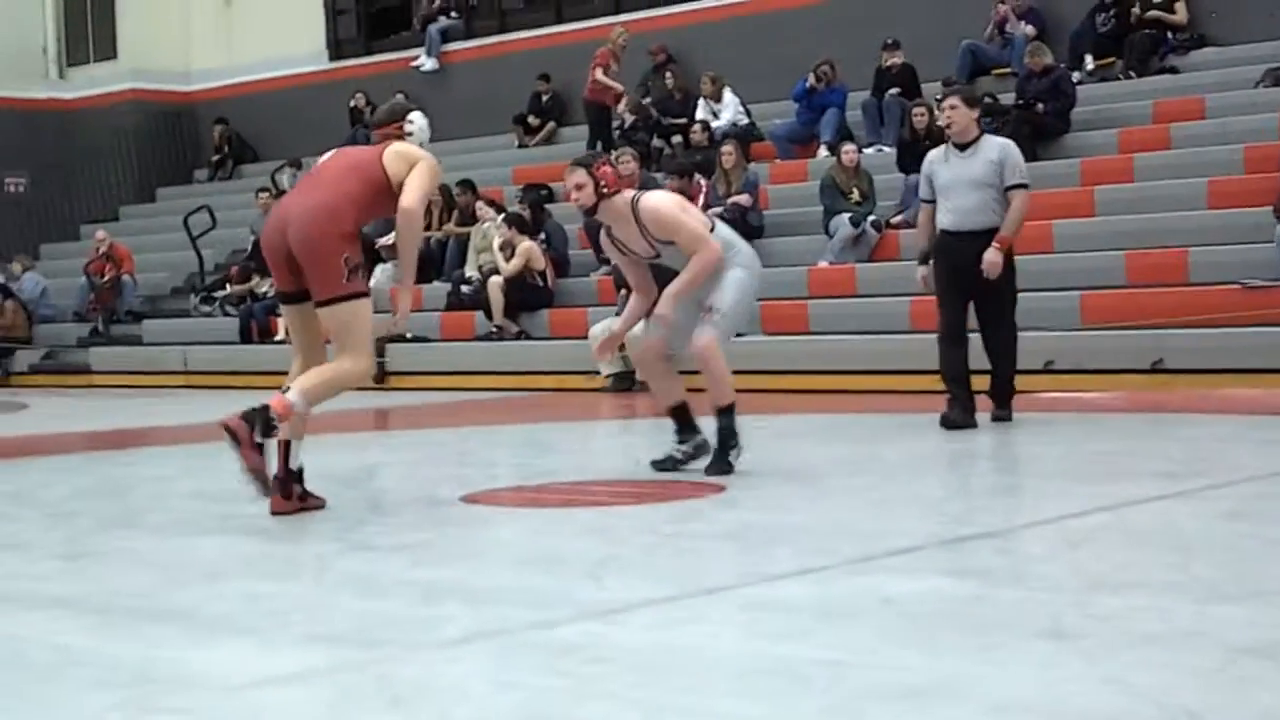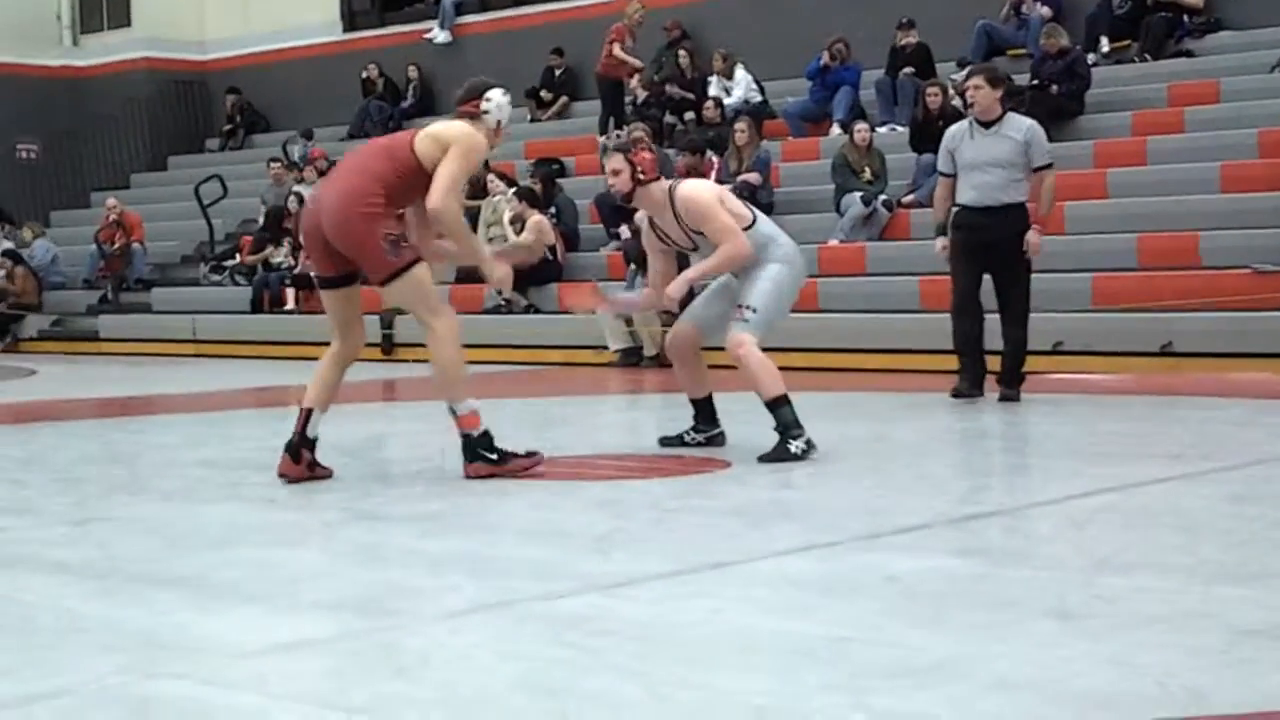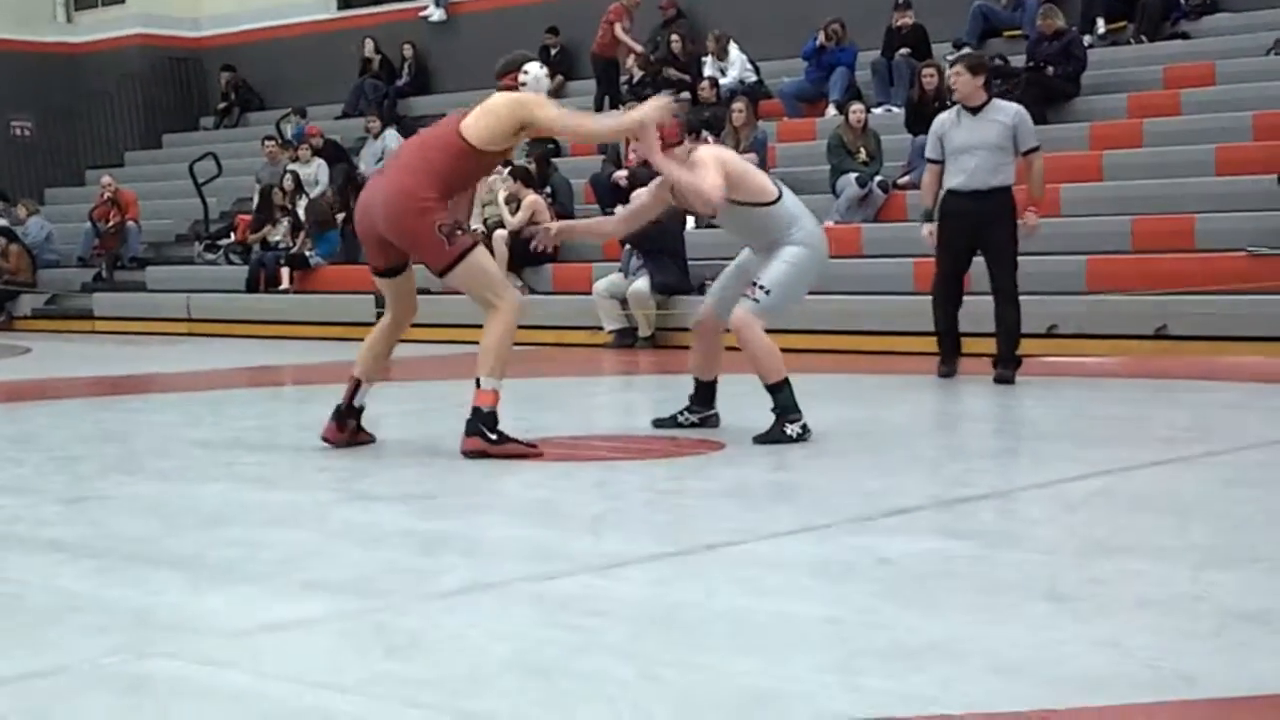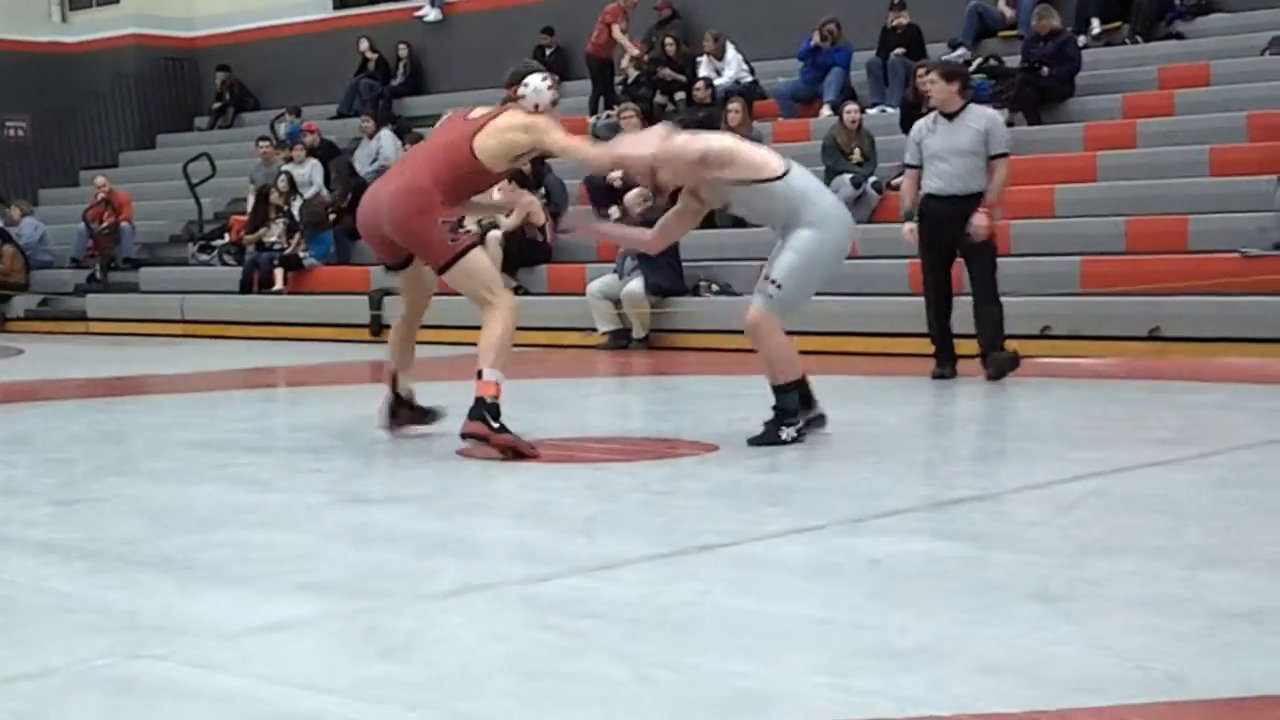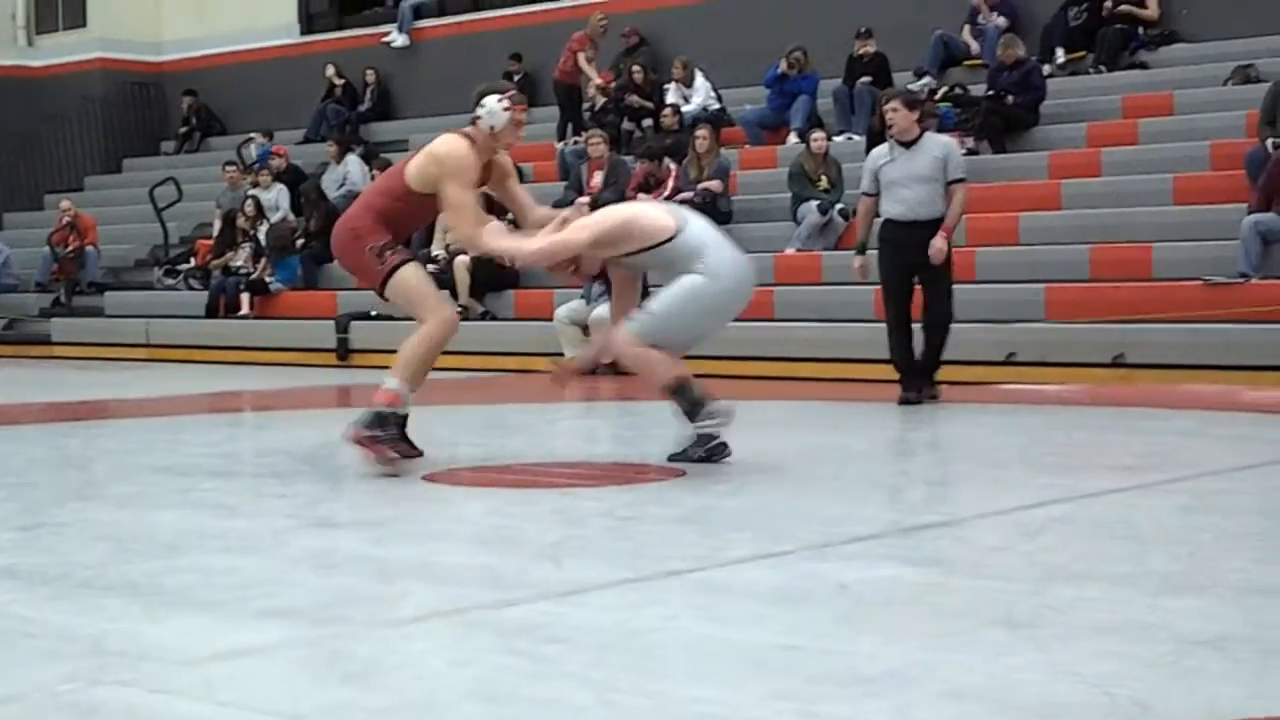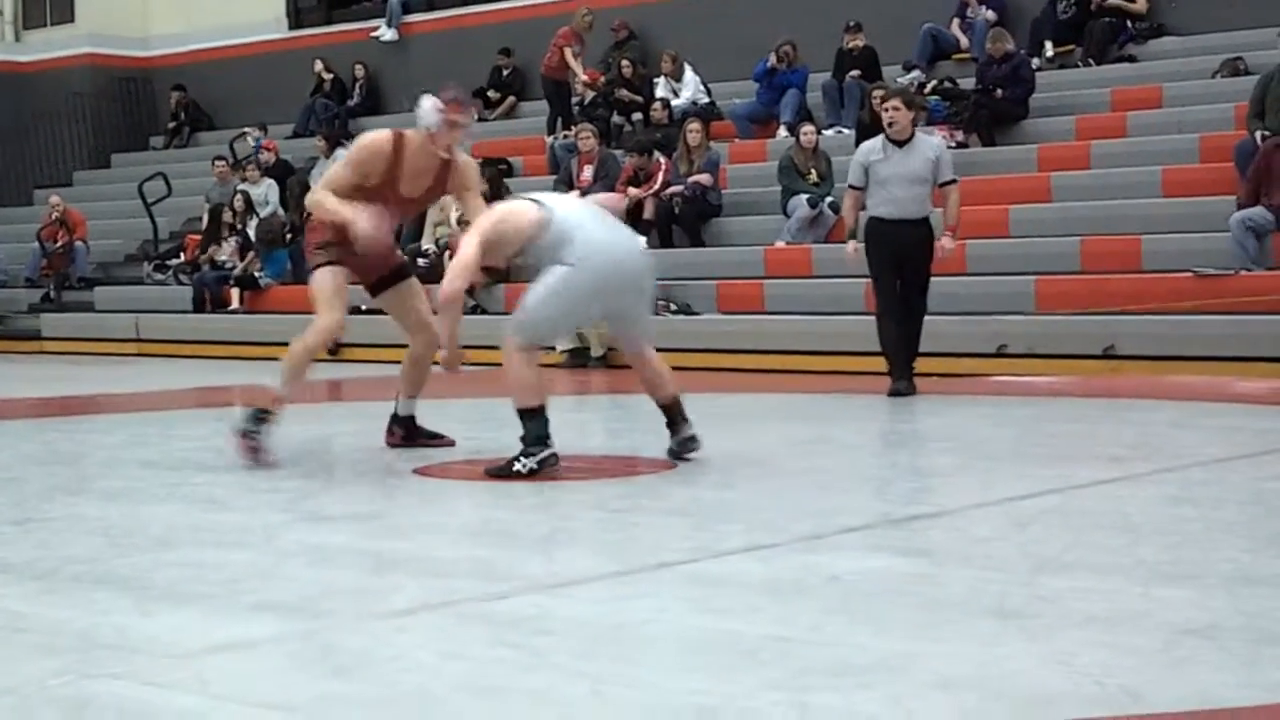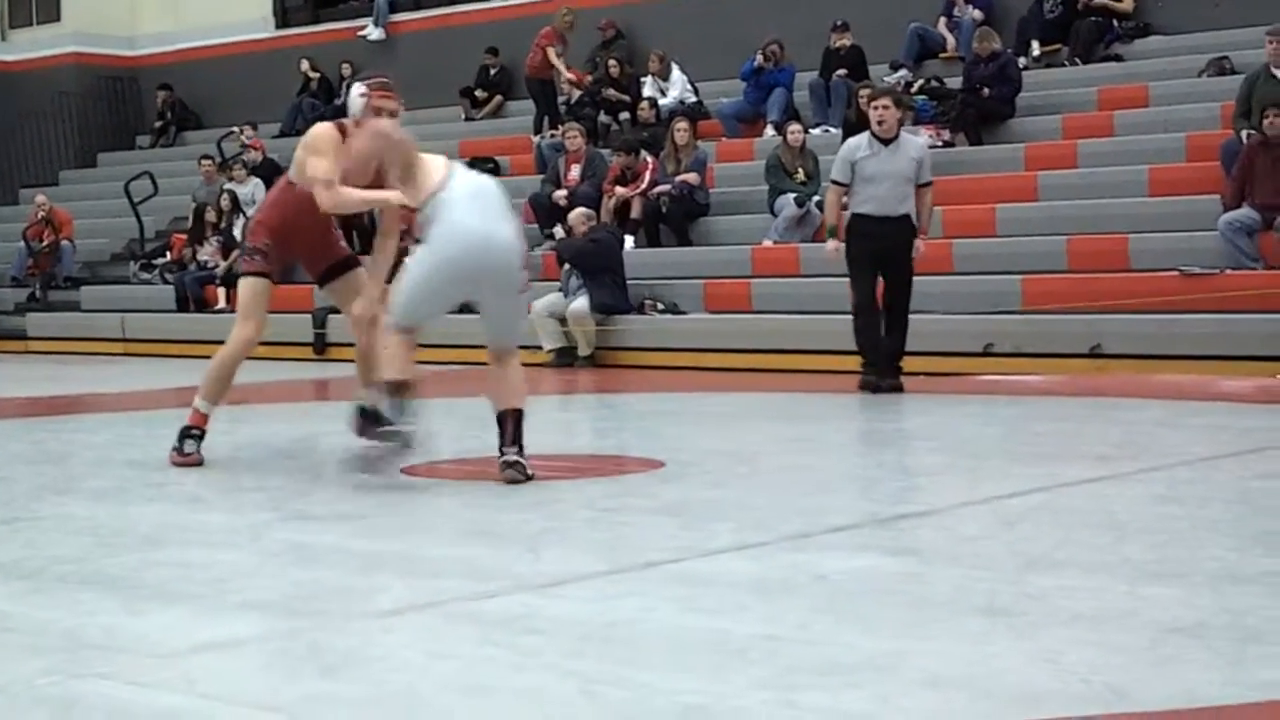
dt=0.3s
person 1, frame 1
left shoulder: (340, 154)
right shoulder: (424, 161)
right elbow: (410, 208)
right wrist: (406, 287)
left hip: (280, 221)
right hip: (324, 226)
left knee: (308, 358)
right knee: (357, 362)
left ankle: (287, 485)
right ankle: (257, 422)
person 1, frame 2
left shoulder: (433, 141)
right shoulder: (470, 139)
left elbow: (418, 243)
right elbow: (439, 206)
left wrist: (479, 258)
right wrist: (484, 259)
left hip: (318, 209)
right hip: (357, 209)
left knee: (347, 341)
right knee: (440, 319)
left ankle: (298, 452)
right ankle: (479, 448)
person 1, frame 3
left shoulder: (479, 117)
right shoulder: (518, 105)
right elbow: (598, 130)
right wrist: (648, 112)
left hip: (371, 205)
right hip: (412, 205)
left knee: (401, 312)
right knee: (503, 304)
left ankle: (345, 419)
right ankle: (482, 426)
person 1, frame 4
left shoulder: (466, 117)
right shoulder: (528, 126)
right elbow: (596, 157)
left wrist: (472, 197)
left hip: (375, 205)
right hip: (417, 209)
left knee: (417, 298)
right knee: (501, 304)
left ankle: (399, 402)
right ankle: (485, 416)
person 1, frame 5
left shoulder: (495, 162)
right shoulder: (456, 154)
left elbow: (530, 216)
right elbow: (466, 235)
left hip: (369, 235)
right hip: (362, 234)
left knee: (432, 321)
right knee: (441, 317)
left ankle: (391, 425)
right ankle: (376, 422)
person 1, frame 6
left shoulder: (462, 168)
right shoulder: (378, 145)
right elbow: (317, 195)
right wrist: (353, 216)
left hip: (377, 244)
right hip: (331, 233)
left knee: (428, 332)
right knee: (330, 322)
left ankle: (402, 423)
right ankle: (260, 416)
person 1, frame 7
left shoulder: (391, 153)
right shoulder: (323, 138)
left elbow: (399, 212)
right elbow: (328, 200)
right wrist: (386, 196)
left hip: (319, 235)
right hip: (272, 231)
left knee: (371, 320)
right knee: (245, 337)
left ankle: (368, 411)
right ankle: (193, 429)
person 2, frame 1
left shoulder: (1002, 150)
right shoulder: (933, 160)
left elbow: (1020, 202)
right elbow: (927, 213)
left wrist: (999, 246)
right wrist: (924, 259)
left hip: (990, 247)
right hip: (949, 249)
left knee: (999, 331)
right knee: (950, 331)
left ankle: (1002, 400)
right ankle: (960, 406)
person 2, frame 2
left shoulder: (1027, 130)
right shoulder: (954, 134)
left elbow: (1046, 181)
right elbow: (945, 186)
left wrist: (1037, 226)
right wrist: (941, 230)
left hip: (1011, 222)
right hip: (968, 223)
left knee: (1014, 305)
right knee: (963, 301)
left ankle: (1011, 380)
right ankle: (971, 375)
person 2, frame 3
left shoulder: (1013, 114)
right shoulder: (943, 122)
left elbow: (1034, 162)
right elbow: (932, 172)
left wrist: (1032, 207)
right wrist: (927, 217)
left hip: (997, 205)
right hip: (955, 207)
left knee: (1004, 286)
right knee: (945, 285)
left ankle: (1006, 361)
right ankle: (948, 353)
person 2, frame 4
left shoulder: (988, 119)
right shoulder: (920, 128)
left elbow: (1000, 169)
right elbow: (911, 177)
left wrist: (985, 211)
right wrist: (908, 217)
left hip: (975, 211)
right hip: (933, 211)
left knee: (984, 282)
right knee: (935, 288)
left ankle: (994, 353)
right ankle: (945, 359)
person 2, frame 5
left shoulder: (944, 147)
right shoulder: (877, 156)
left elbow: (959, 194)
right elbow: (866, 205)
left wrist: (943, 235)
right wrist: (860, 250)
left hip: (932, 236)
right hip: (893, 237)
left knee: (939, 311)
right knee: (897, 314)
left ankle: (927, 374)
right ankle: (910, 383)
person 2, frame 6
left shoulder: (935, 148)
right shoulder: (867, 151)
left elbow: (950, 192)
right elbow: (852, 197)
left wrist: (949, 233)
right wrist: (852, 236)
left hip: (918, 232)
right hip: (881, 233)
left knee: (914, 305)
right knee: (888, 306)
left ankle: (906, 370)
right ankle: (899, 375)
person 2, frame 7
left shoulder: (918, 148)
right shoulder: (852, 148)
left elbow: (924, 194)
right elbow: (834, 194)
left wrist: (921, 234)
right wrist: (832, 234)
left hip: (900, 230)
right hip: (862, 229)
left knee: (898, 303)
right knee: (864, 301)
left ankle: (890, 369)
right ankle: (872, 369)
person 3, frame 1
left shoulder: (653, 207)
right shoulder: (610, 239)
left elbow: (710, 251)
right elbow: (644, 292)
left wrist: (671, 295)
right wrist: (618, 331)
left hip: (733, 266)
right hip: (696, 279)
left knee: (703, 346)
right knee: (645, 352)
left ankle: (728, 440)
right ankle: (689, 436)
person 3, frame 2
left shoulder: (690, 196)
right shoulder: (651, 228)
left elbow: (741, 247)
right elbow: (657, 296)
left wrist: (687, 279)
right wrist: (612, 303)
left hip: (777, 261)
right hip: (742, 272)
left knee: (740, 343)
right knee: (679, 341)
left ankle: (794, 434)
right ankle: (707, 426)
person 3, frame 3
left shoulder: (708, 159)
right shoulder: (668, 185)
left elbow: (710, 196)
right elbow: (618, 226)
left wrist: (661, 160)
right wrist: (567, 227)
left hip: (800, 242)
right hip: (764, 248)
left knee: (743, 321)
right knee: (705, 322)
left ankle: (791, 418)
right ankle: (701, 407)
person 3, frame 4
left shoulder: (699, 150)
right shoulder: (696, 194)
left elbow: (648, 153)
right elbow: (655, 242)
left wrist: (630, 147)
right wrist: (599, 229)
left hip: (821, 225)
right hip: (805, 227)
left knee: (760, 321)
right knee: (760, 321)
left ankle: (792, 419)
right ankle: (805, 408)
person 3, frame 5
left shoulder: (594, 229)
right shoulder: (610, 248)
left elbow: (533, 252)
right elbow: (622, 318)
left wrist: (489, 240)
right wrist: (585, 359)
left hip: (718, 274)
right hip: (729, 272)
left knee: (628, 344)
right knee: (653, 352)
left ankle: (703, 408)
right ankle: (708, 438)
person 3, frame 6
left shoulder: (483, 228)
right shoulder: (537, 205)
left elbow: (451, 290)
left wrist: (450, 345)
left hip: (589, 262)
right hip: (633, 259)
left knee: (517, 347)
right knee: (637, 348)
left ankle: (538, 449)
right ankle: (681, 429)
person 3, frame 7
left shoulder: (425, 169)
right shoulder: (488, 186)
left hip: (452, 247)
right hip: (506, 255)
left knee: (397, 329)
right knee: (504, 357)
left ankle: (399, 421)
right ankle: (512, 452)
